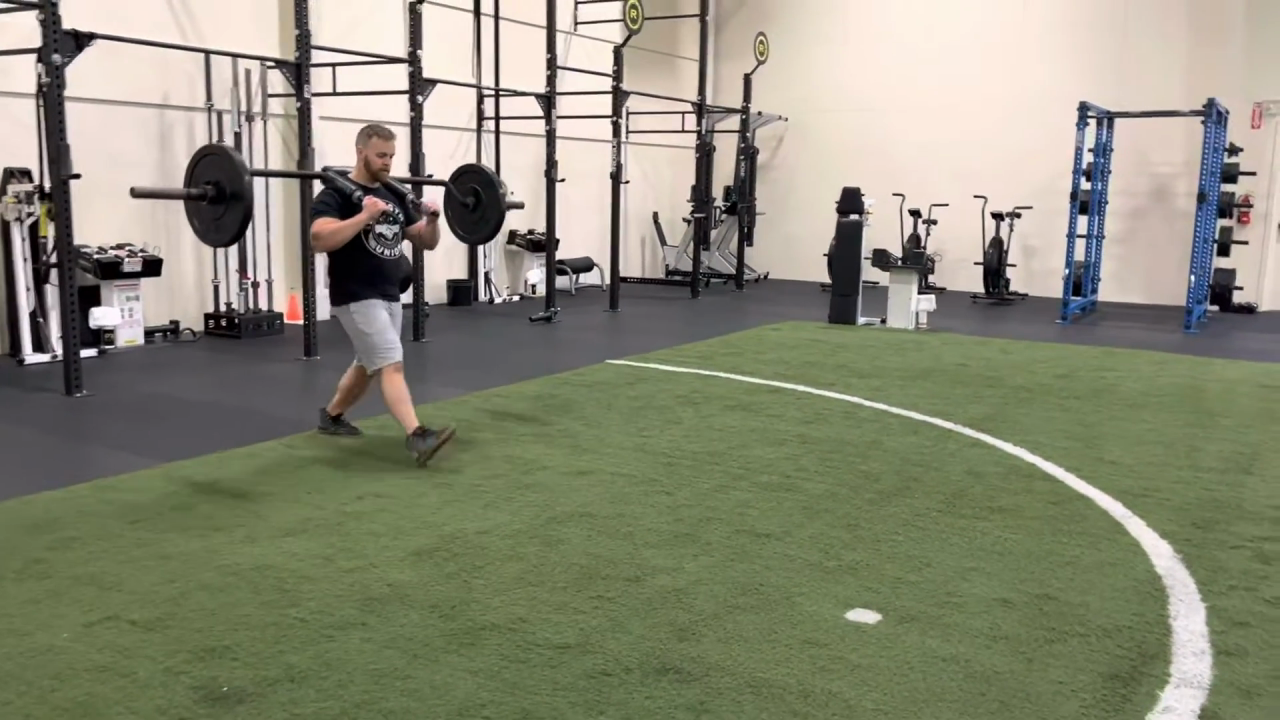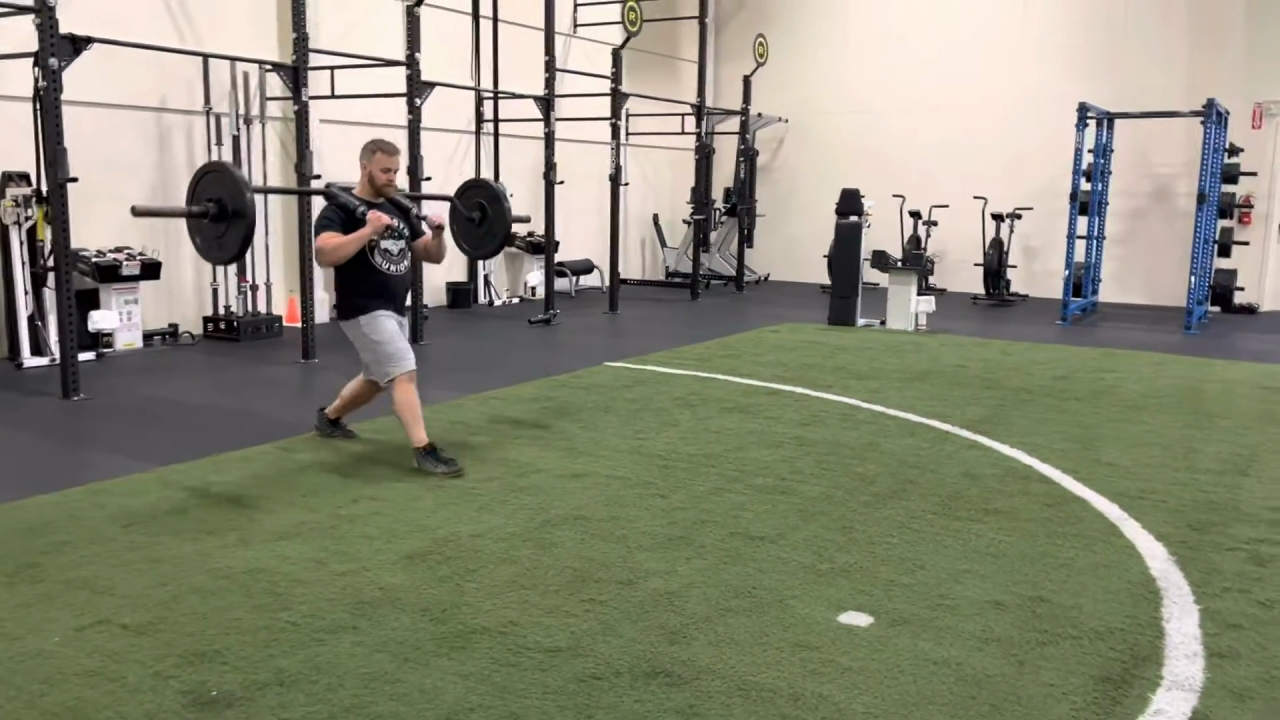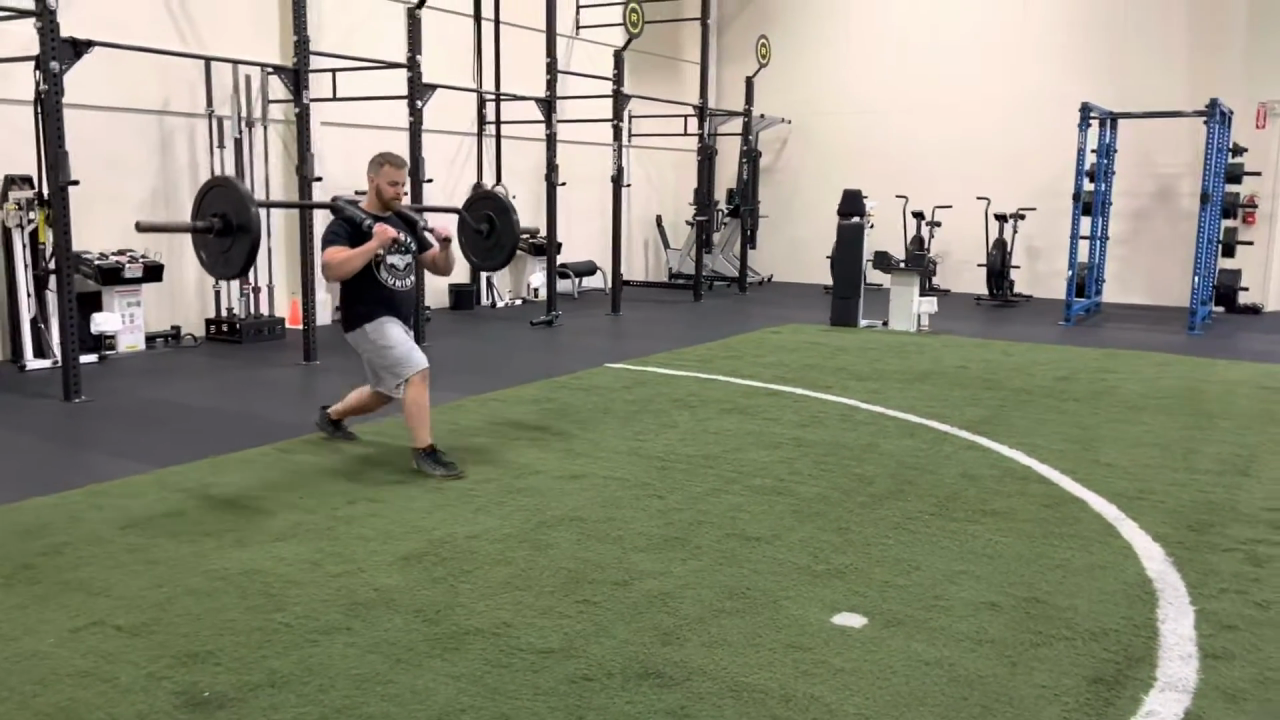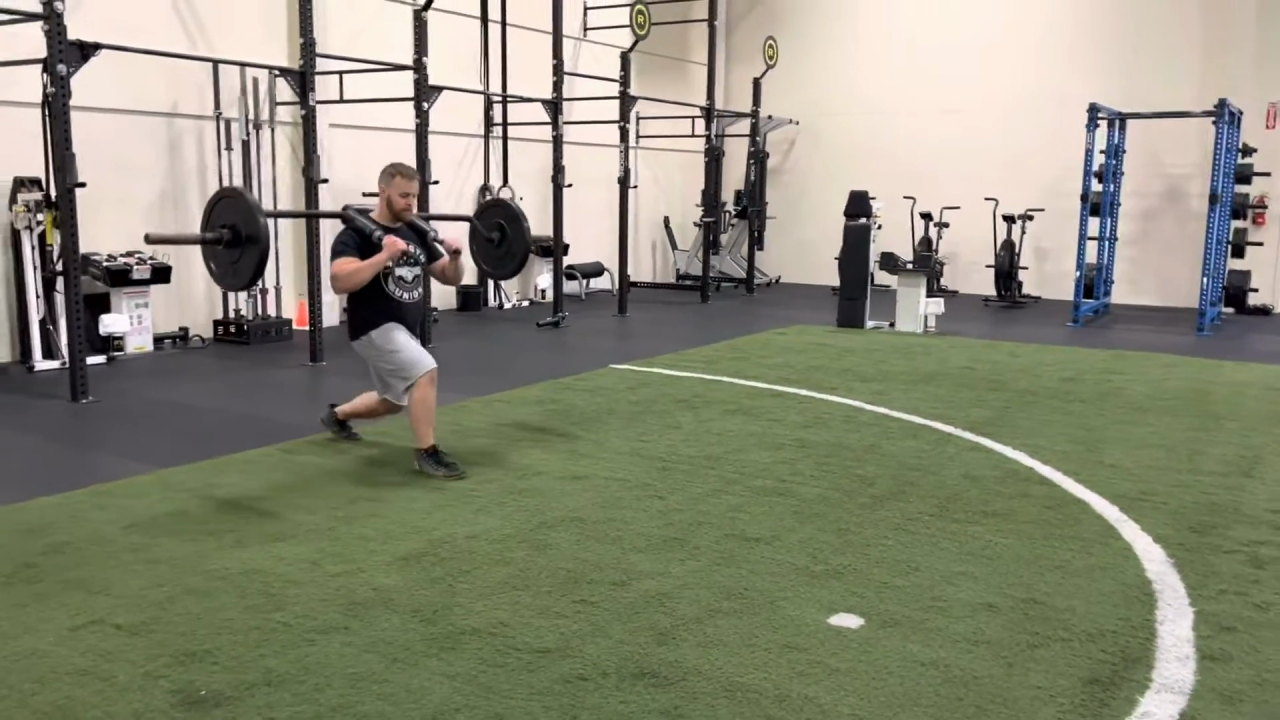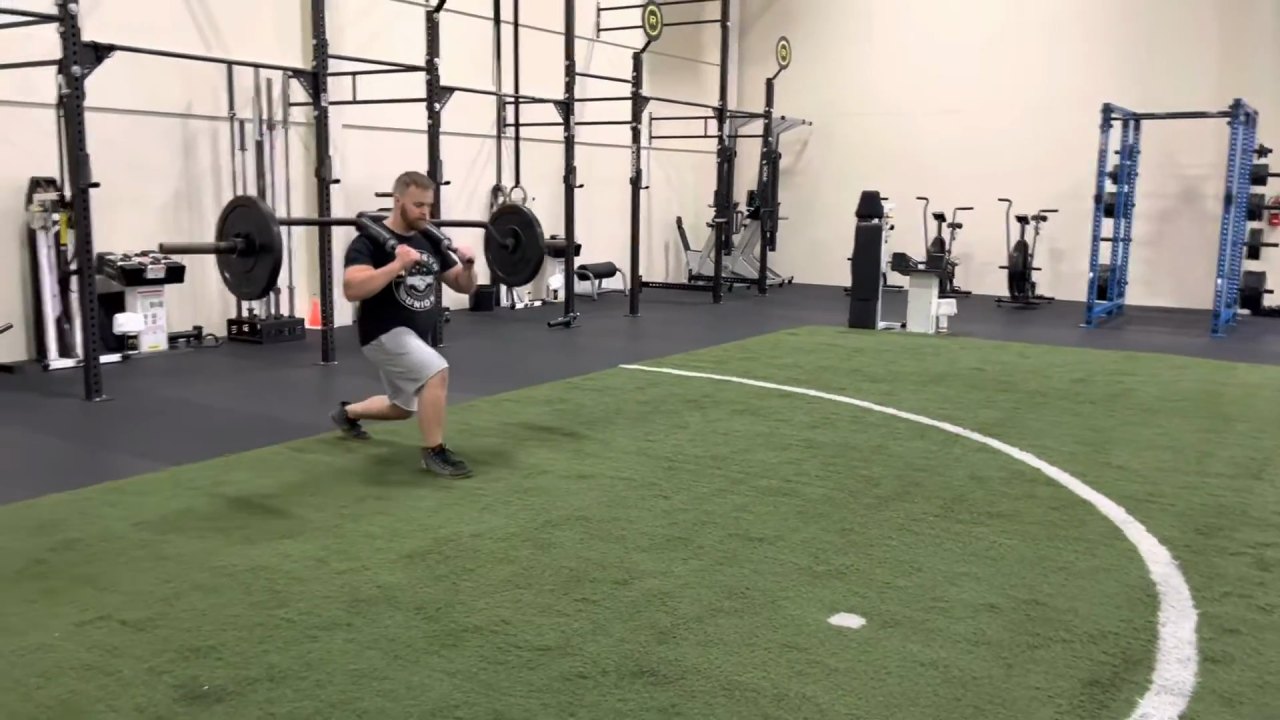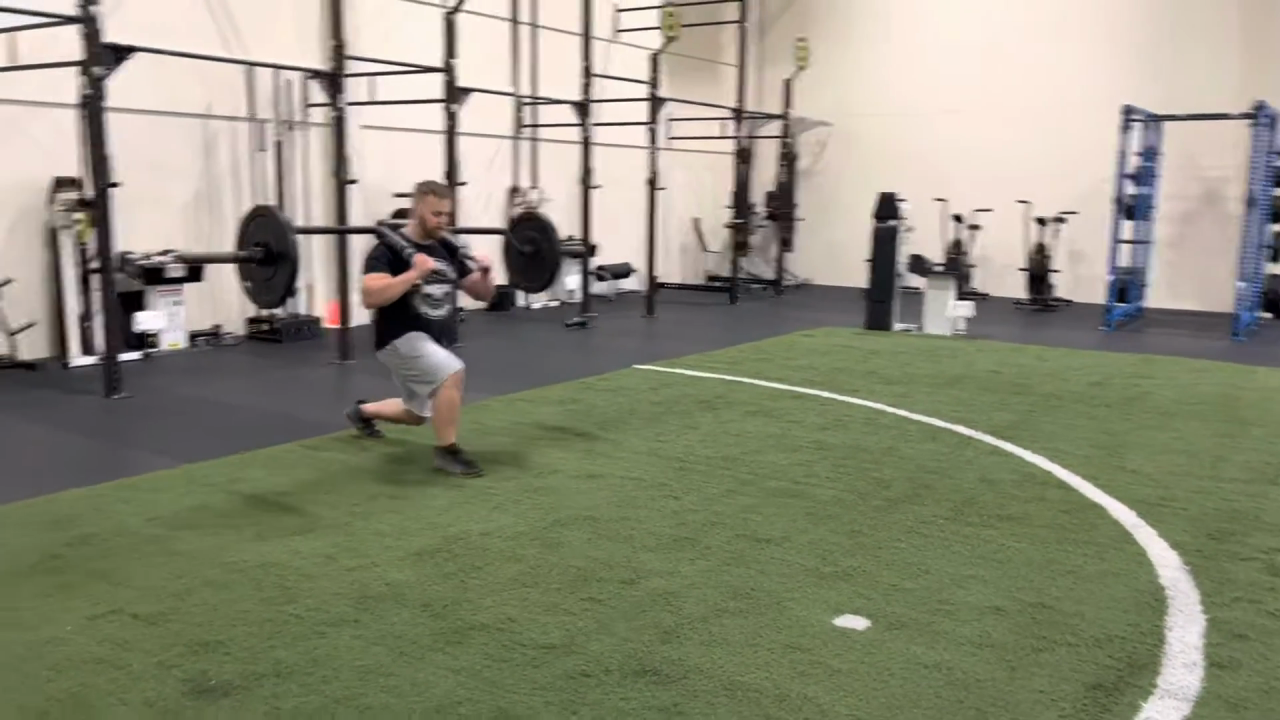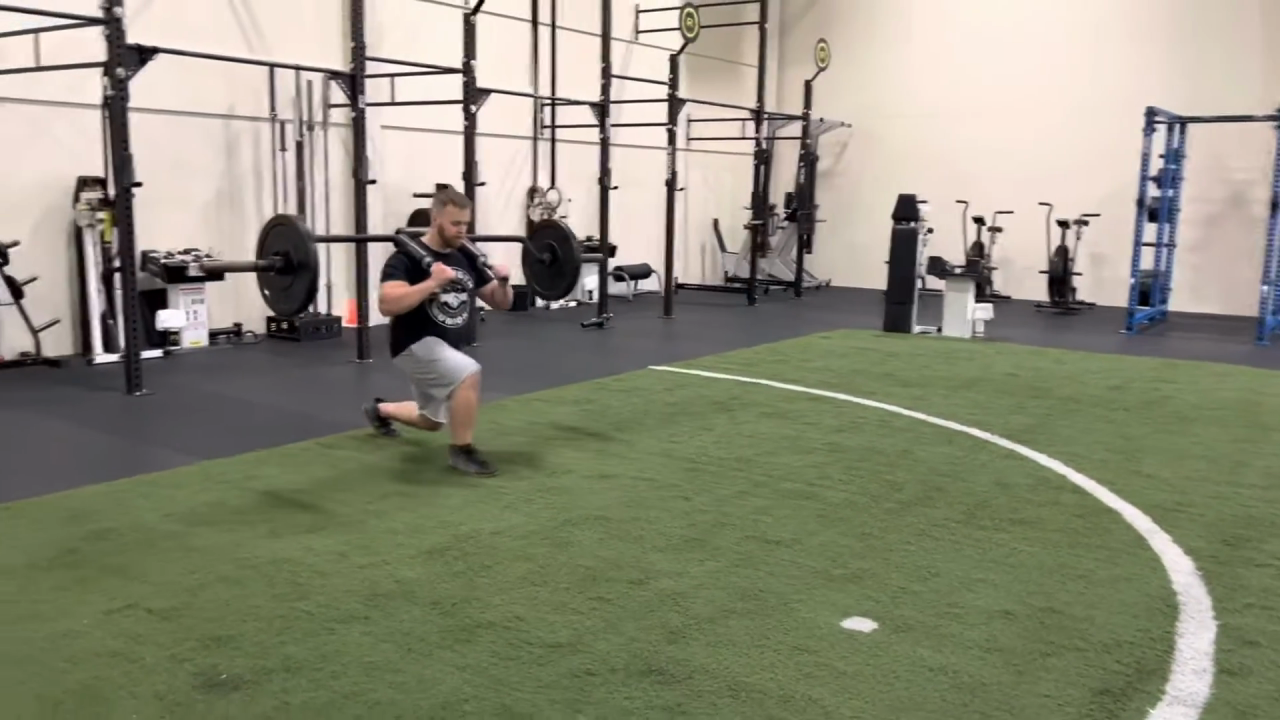
dt=0.1s
person 1, frame 1
left shoulder: (393, 196)
right shoulder: (335, 195)
left elbow: (426, 242)
right elbow: (320, 239)
left wrist: (431, 219)
right wrist: (364, 216)
left hip: (389, 296)
right hip: (356, 297)
left knee: (368, 364)
right knee: (391, 364)
left ankle: (332, 417)
right ankle: (416, 435)
person 1, frame 2
left shoulder: (398, 211)
right shoulder: (340, 210)
left elbow: (433, 256)
right elbow: (324, 254)
left wrist: (437, 233)
right wrist: (368, 230)
left hip: (395, 309)
right hip: (363, 310)
left knee: (376, 377)
right knee: (403, 373)
left ankle: (329, 417)
right ankle: (424, 450)
person 1, frame 3
left shoulder: (406, 223)
right shoulder: (347, 224)
left elbow: (441, 268)
right elbow: (331, 270)
left wrist: (445, 245)
right wrist: (375, 244)
left hip: (400, 321)
right hip: (369, 321)
left knee: (385, 390)
right knee: (417, 371)
left ankle: (330, 416)
right ankle: (424, 451)
person 1, frame 4
left shoulder: (416, 234)
right shoulder: (356, 235)
left elbow: (451, 278)
right elbow: (340, 281)
left wrist: (454, 256)
right wrist: (385, 256)
left hip: (406, 330)
right hip: (375, 328)
left knee: (393, 400)
right knee: (425, 372)
left ankle: (337, 415)
right ankle: (427, 452)
person 1, frame 5
left shoulder: (430, 242)
right shoulder: (370, 242)
left elbow: (464, 286)
right elbow: (352, 289)
left wrist: (467, 265)
right wrist: (397, 264)
left hip: (417, 336)
right hip: (385, 334)
left knee: (403, 406)
right knee: (437, 371)
left ankle: (346, 413)
right ankle: (433, 451)
person 1, frame 6
left shoulder: (448, 250)
right shoulder: (389, 250)
left elbow: (483, 294)
right elbow: (370, 297)
left wrist: (484, 273)
right wrist: (415, 273)
left hip: (433, 341)
right hip: (399, 339)
left knee: (417, 413)
right knee: (452, 373)
left ankle: (362, 412)
right ankle: (446, 450)
person 1, frame 7
left shoulder: (467, 258)
right shoulder: (407, 259)
left elbow: (501, 302)
right elbow: (387, 304)
left wrist: (503, 282)
right wrist: (433, 282)
left hip: (447, 350)
right hip: (415, 346)
left knee: (432, 420)
right knee: (469, 374)
left ankle: (378, 411)
right ankle: (461, 450)
